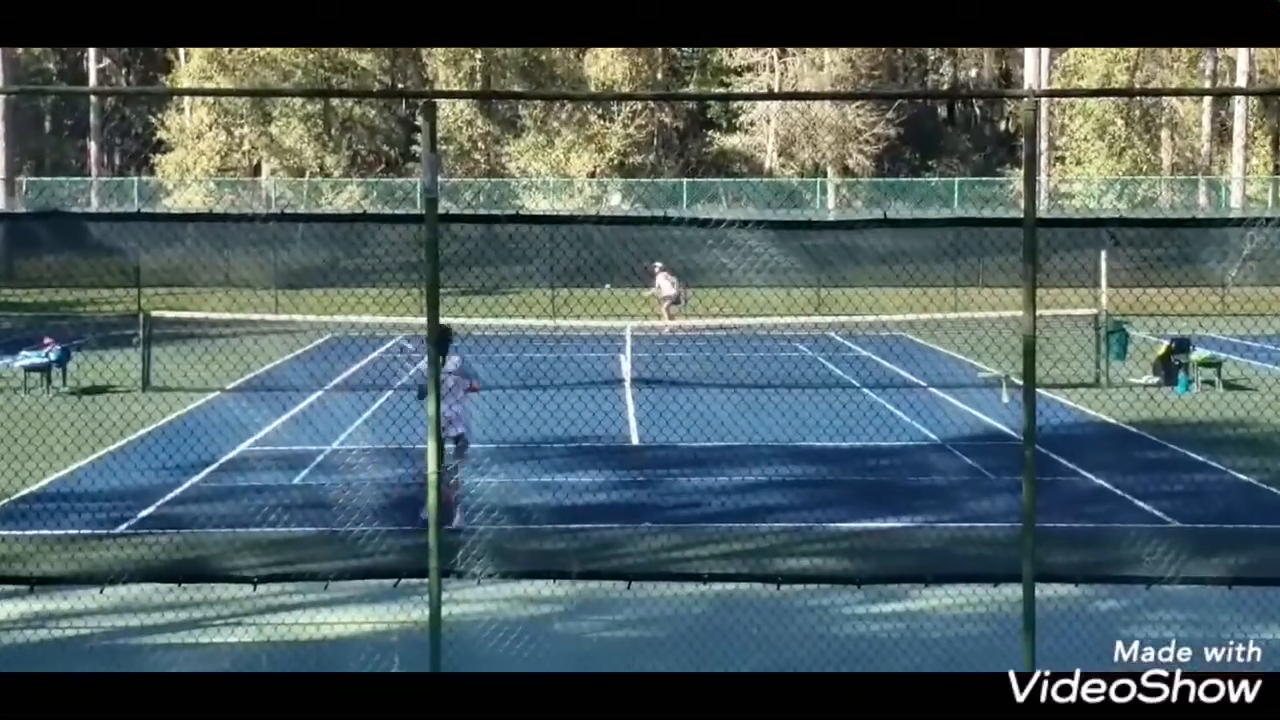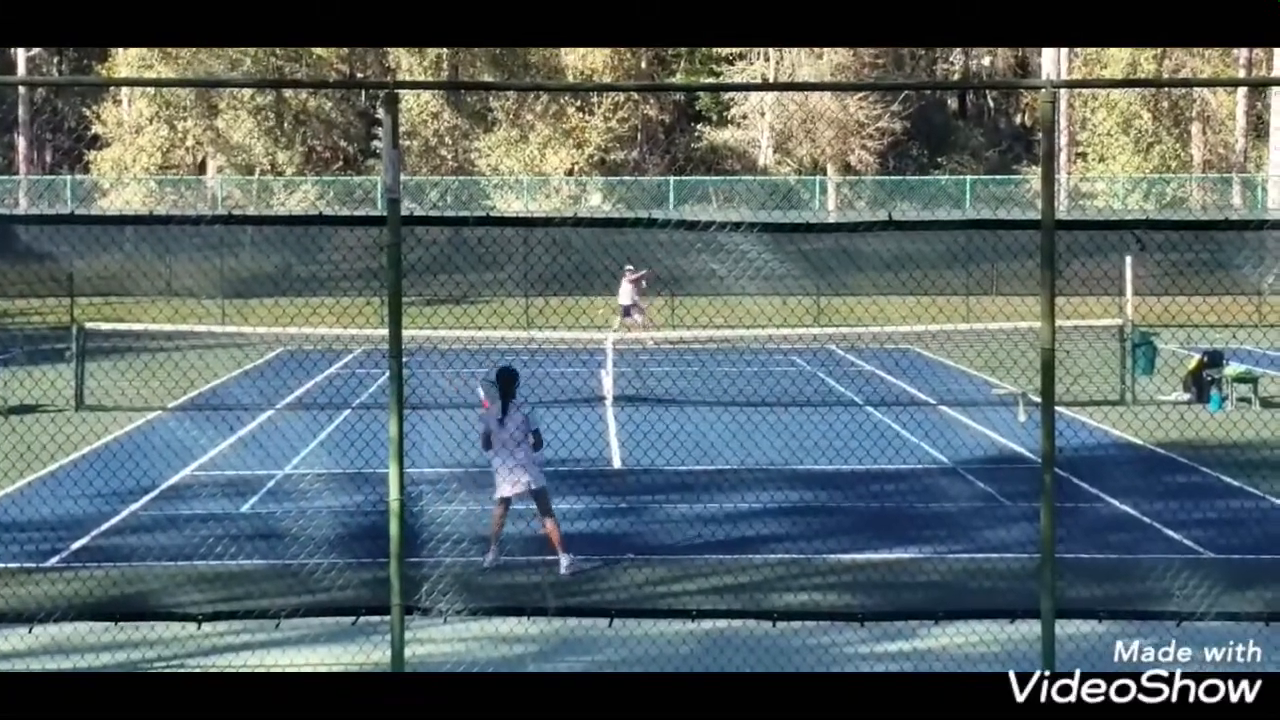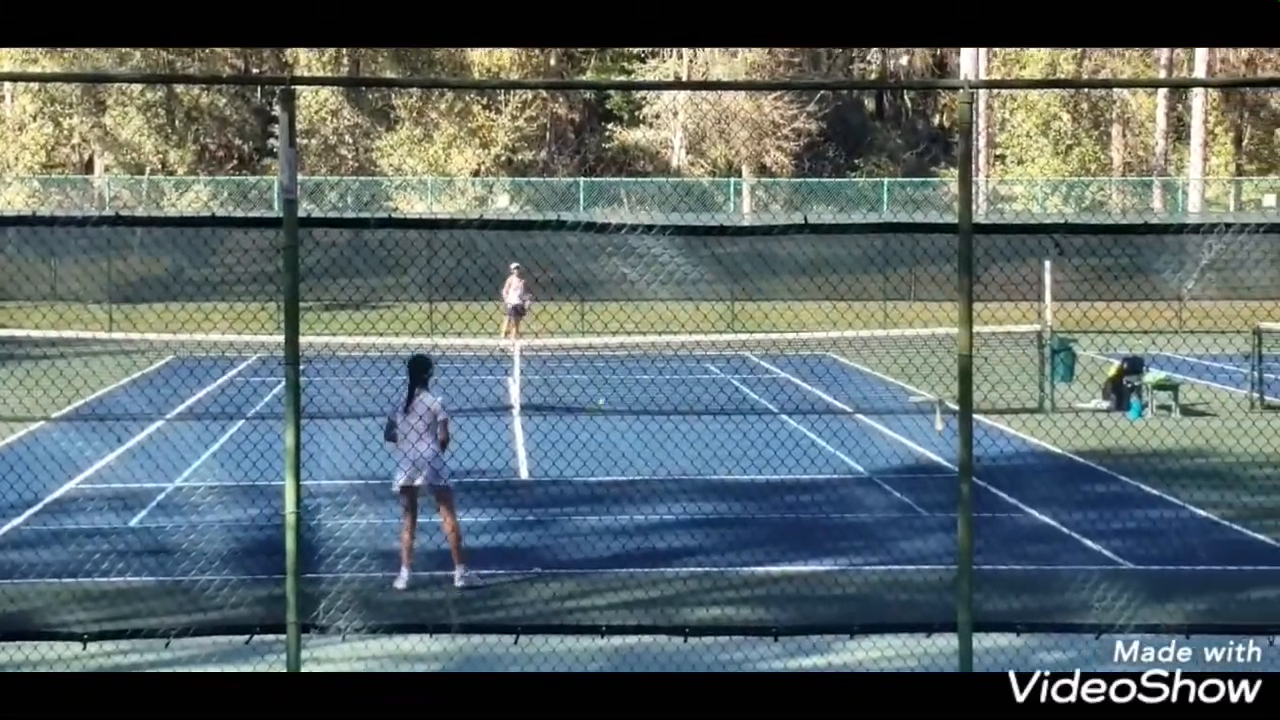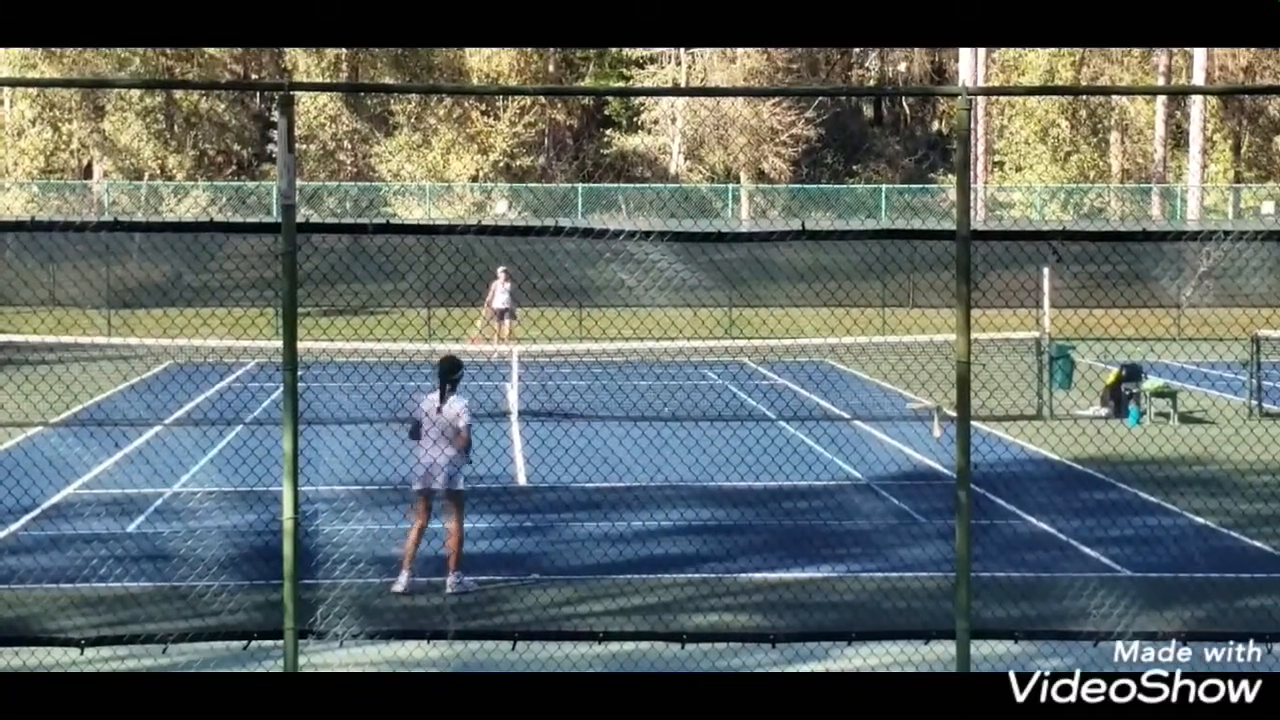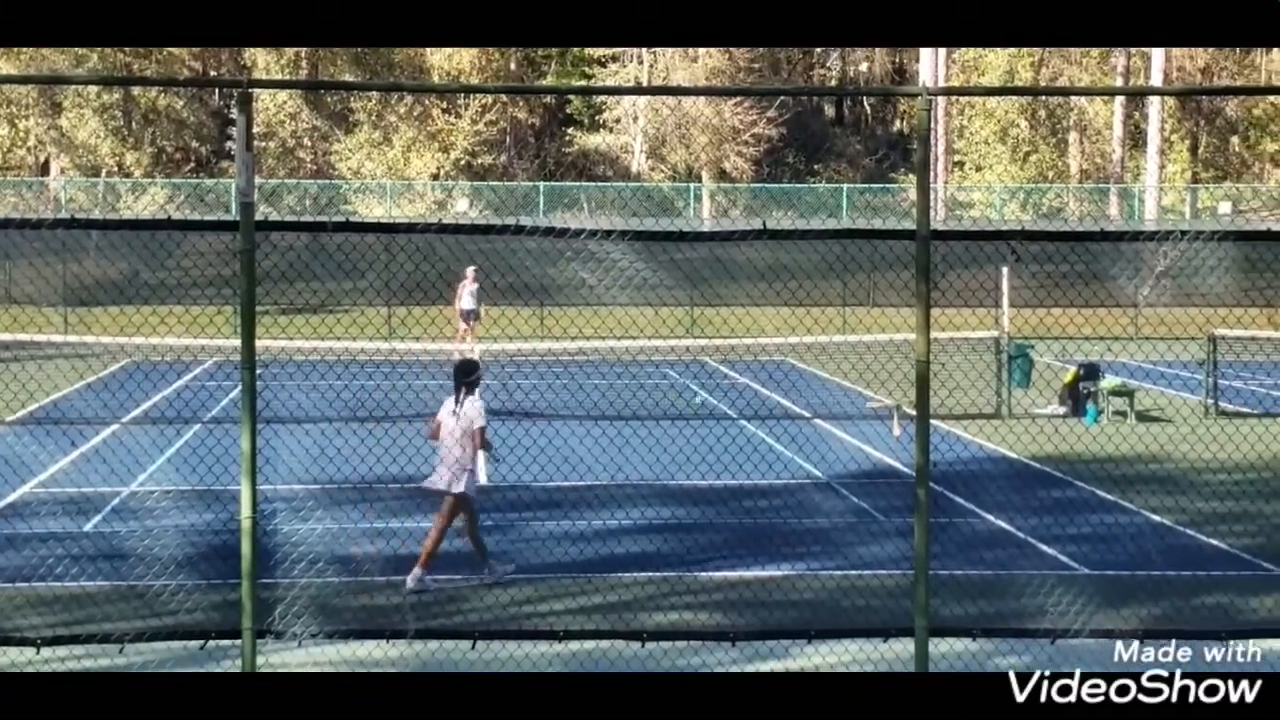
dt=0.5s
person 1, frame 1
right shoulder: (459, 362)
left elbow: (421, 394)
right elbow: (476, 386)
left hip: (439, 418)
right hip: (457, 416)
left knee: (438, 465)
right knee: (457, 463)
right ankle: (453, 511)
person 1, frame 2
left shoulder: (490, 413)
right shoulder: (525, 411)
left elbow: (486, 446)
right elbow: (539, 443)
left hip: (504, 470)
right hip: (527, 468)
left knee: (502, 507)
right knee: (547, 515)
left ankle: (493, 553)
right ankle: (563, 558)
person 1, frame 3
left shoulder: (399, 403)
right shoulder: (434, 401)
left elbow: (388, 435)
right elbow: (444, 436)
left hip: (405, 465)
right hip: (431, 462)
left knee: (409, 519)
right knee: (449, 516)
left ankle: (404, 574)
right ankle: (460, 571)
person 1, frame 4
left shoulder: (425, 401)
right shoulder: (460, 404)
left elbow: (414, 434)
right elbow: (465, 442)
right wrist: (465, 452)
left hip: (426, 467)
right hip: (451, 468)
left knee: (419, 522)
right knee: (456, 522)
left ankle: (404, 577)
right ankle: (454, 578)
person 1, frame 5
left shoulder: (449, 403)
right shoulder: (476, 405)
left elbow: (433, 434)
right elbow: (480, 442)
right wrist: (488, 446)
left hip: (446, 467)
right hip: (461, 471)
left knee: (471, 518)
right knee: (442, 523)
left ankle: (488, 567)
right ankle: (417, 575)
